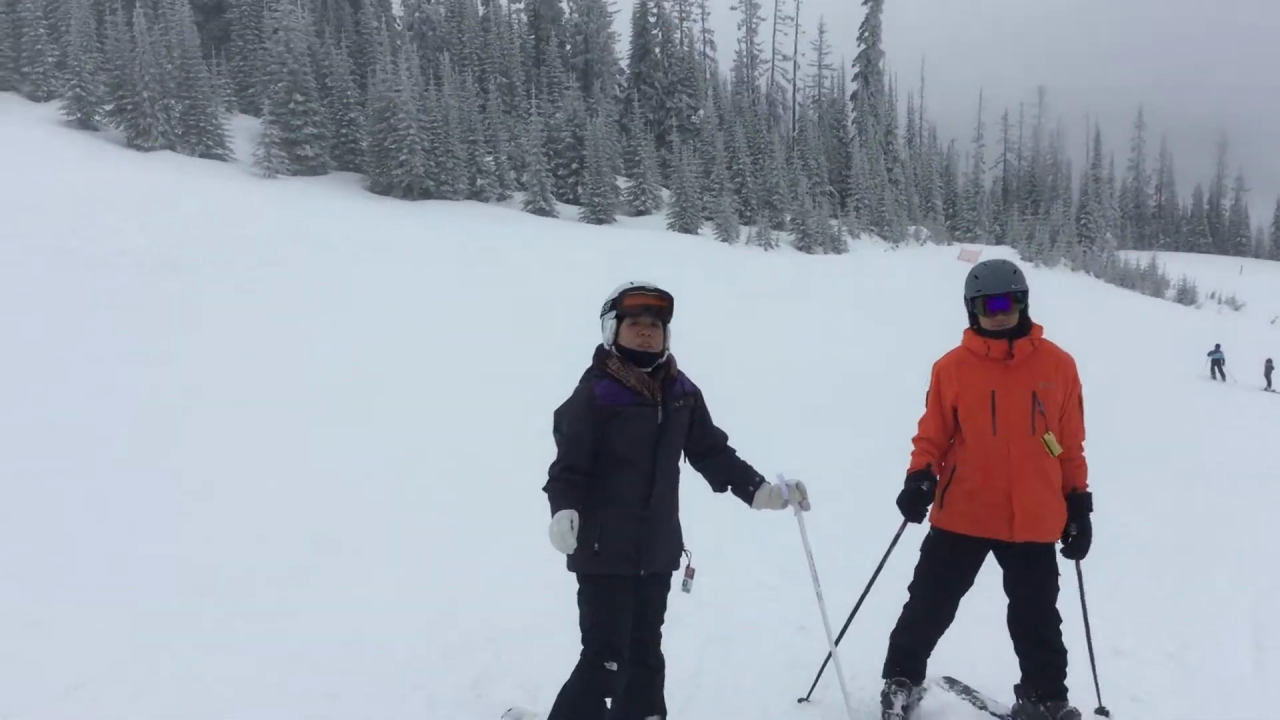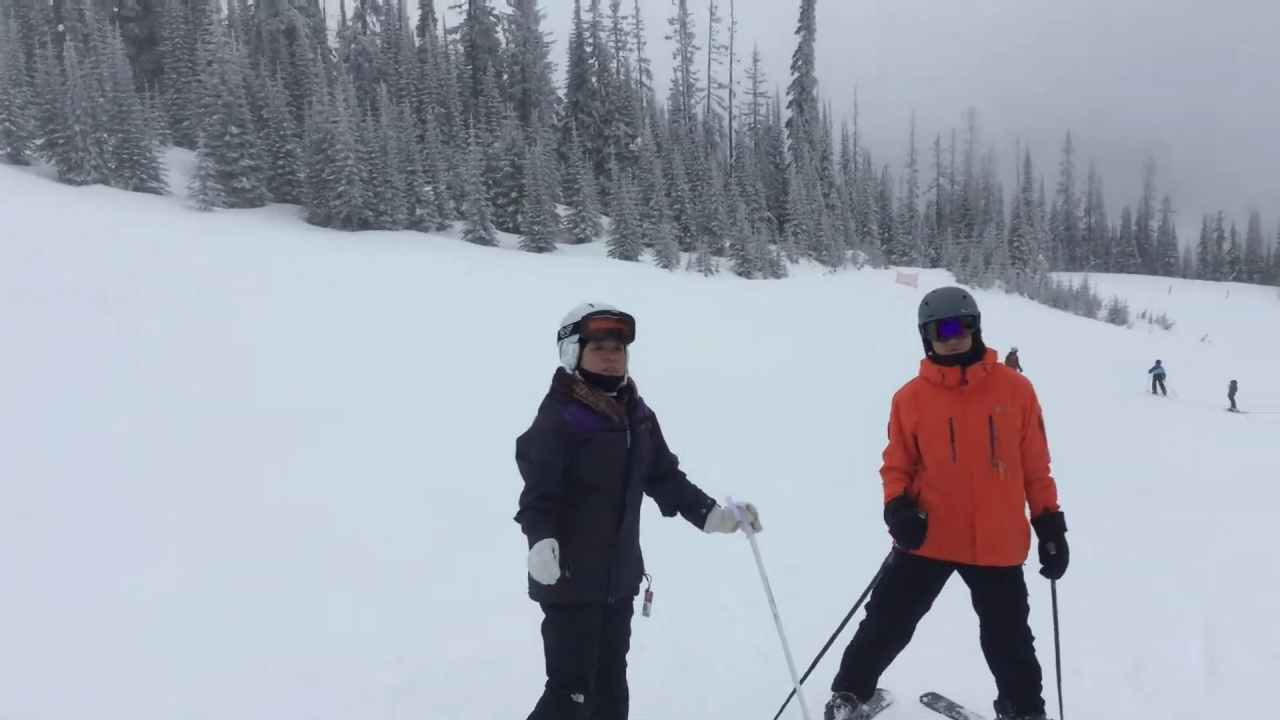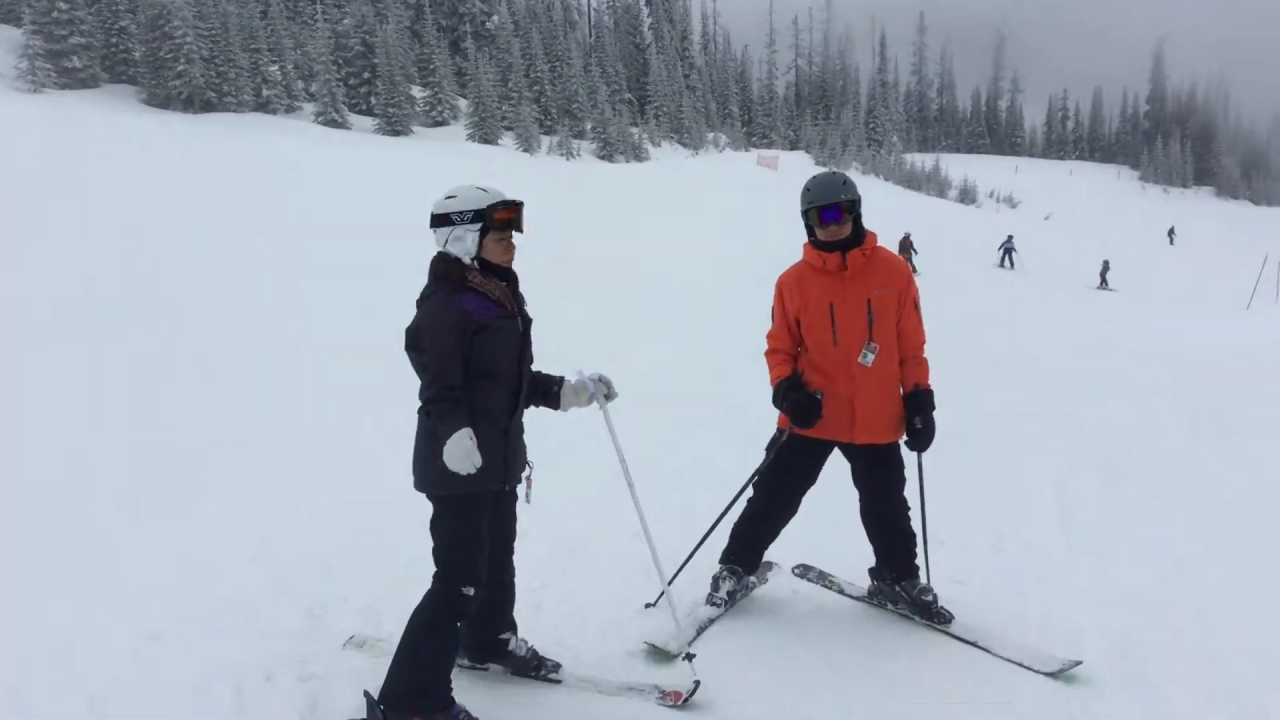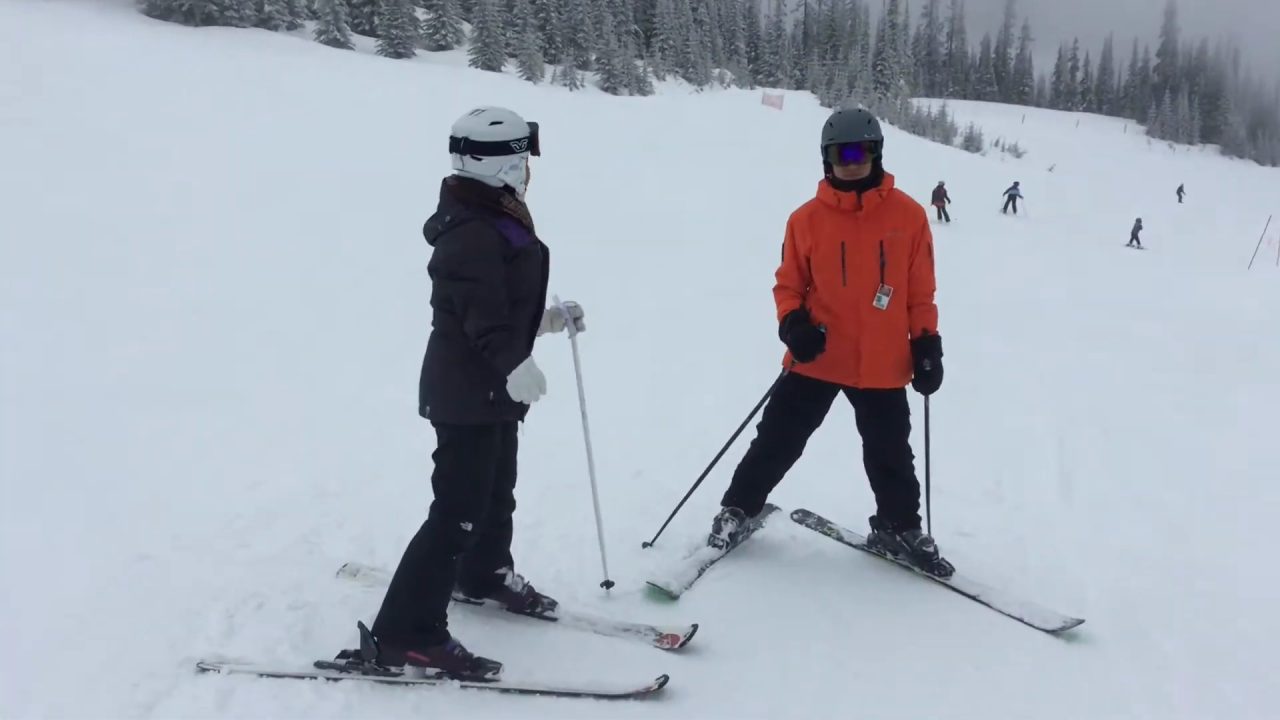
dt=0.3s
person 1, frame 1
left shoulder: (680, 392)
right shoulder: (595, 393)
left elbow: (712, 452)
right elbow: (569, 466)
left wrist: (760, 490)
right wrist: (564, 511)
left hip: (657, 548)
right hip: (603, 550)
left knee: (645, 651)
right knee: (605, 661)
person 1, frame 2
left shoulder: (638, 415)
right shoulder: (557, 419)
left elbow: (664, 478)
right elbow: (539, 495)
left wrist: (712, 513)
right wrist: (541, 540)
left hip: (619, 574)
right hip: (570, 577)
left knee: (610, 680)
person 1, frame 3
left shoulder: (501, 300)
right shoulder: (443, 308)
right elbow: (440, 389)
left wrist: (566, 392)
right wrist: (454, 433)
left hip: (500, 459)
right hip: (457, 467)
left knee: (496, 560)
right knee: (460, 579)
left ankle: (492, 639)
person 1, frame 4
left shoulder: (493, 221)
right shoulder: (477, 234)
right elbow: (482, 316)
left wrist: (546, 316)
right wrist: (516, 366)
left hip: (490, 388)
right hip: (467, 390)
left knee: (495, 490)
right knee: (458, 509)
left ankle: (485, 573)
right ankle: (405, 633)
person 2, frame 1
left shoulder: (1057, 364)
right shoulder: (952, 367)
left elbow: (1070, 442)
right elbow: (933, 434)
left wrist: (1077, 504)
right wrist: (919, 478)
left hip: (1034, 520)
right hip: (963, 513)
left knee: (1037, 618)
right knee: (930, 603)
right ankle: (902, 679)
person 2, frame 2
left shoulder: (1014, 389)
right shoulder: (911, 397)
left elbow: (1035, 463)
right elbow: (897, 464)
left wrist: (1049, 522)
right wrist: (899, 507)
left hip: (998, 541)
right hip: (929, 537)
left knee: (1008, 635)
right knee: (888, 621)
person 2, frame 3
left shoulder: (892, 271)
right shoulder: (794, 281)
left elbow: (910, 344)
right elbow: (780, 347)
left wrist: (919, 399)
right wrist: (786, 391)
left hip: (876, 419)
right hip: (812, 417)
left knee: (886, 507)
right knee: (773, 499)
left ankle: (897, 578)
right ankle: (736, 567)
person 2, frame 4
left shoulder: (908, 214)
right shoulder: (807, 218)
left elbow: (920, 290)
right elbow: (789, 283)
left wrist: (928, 344)
right wrist: (793, 321)
left hip: (883, 363)
right hip: (815, 358)
left knee: (890, 453)
right knee: (777, 440)
left ankle: (898, 526)
right ankle: (738, 509)
